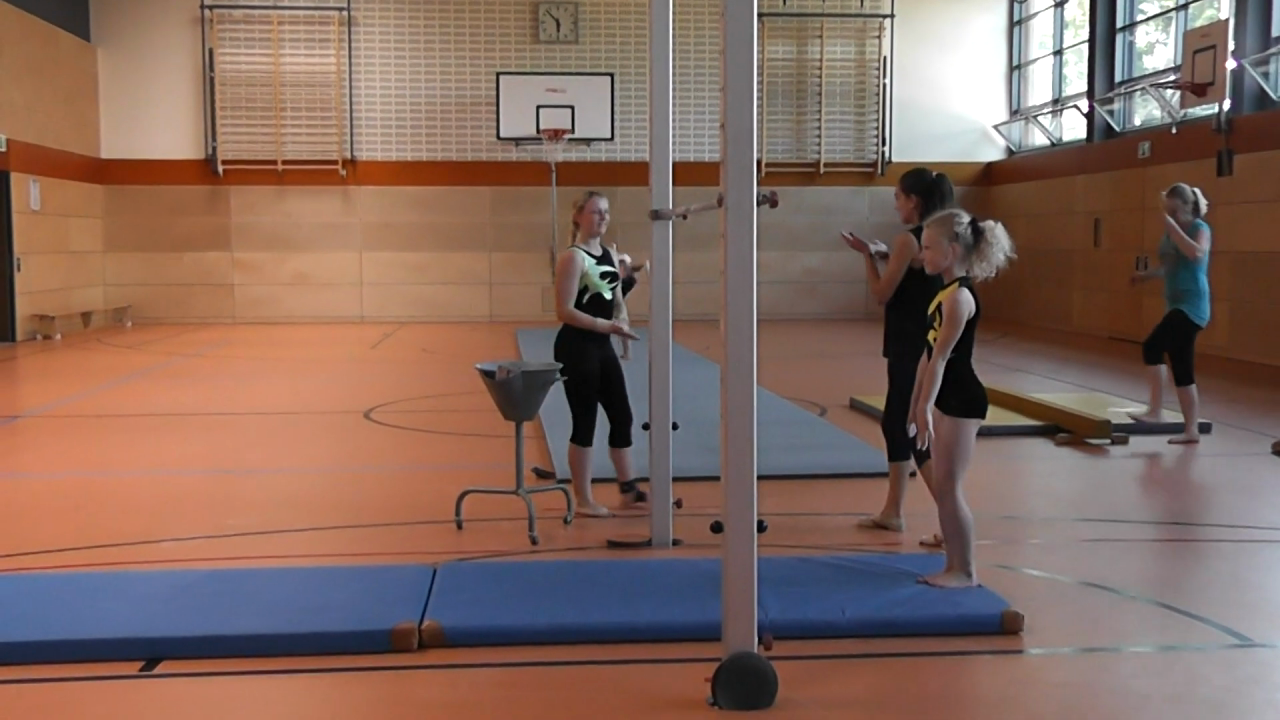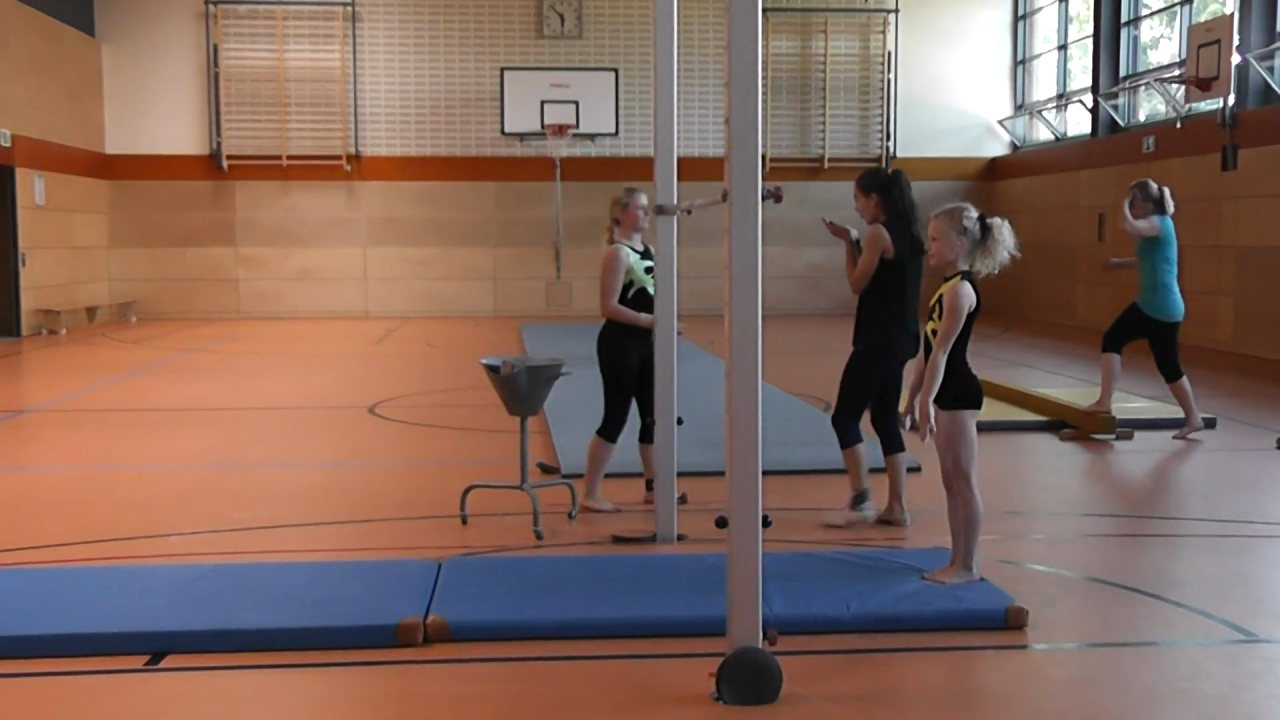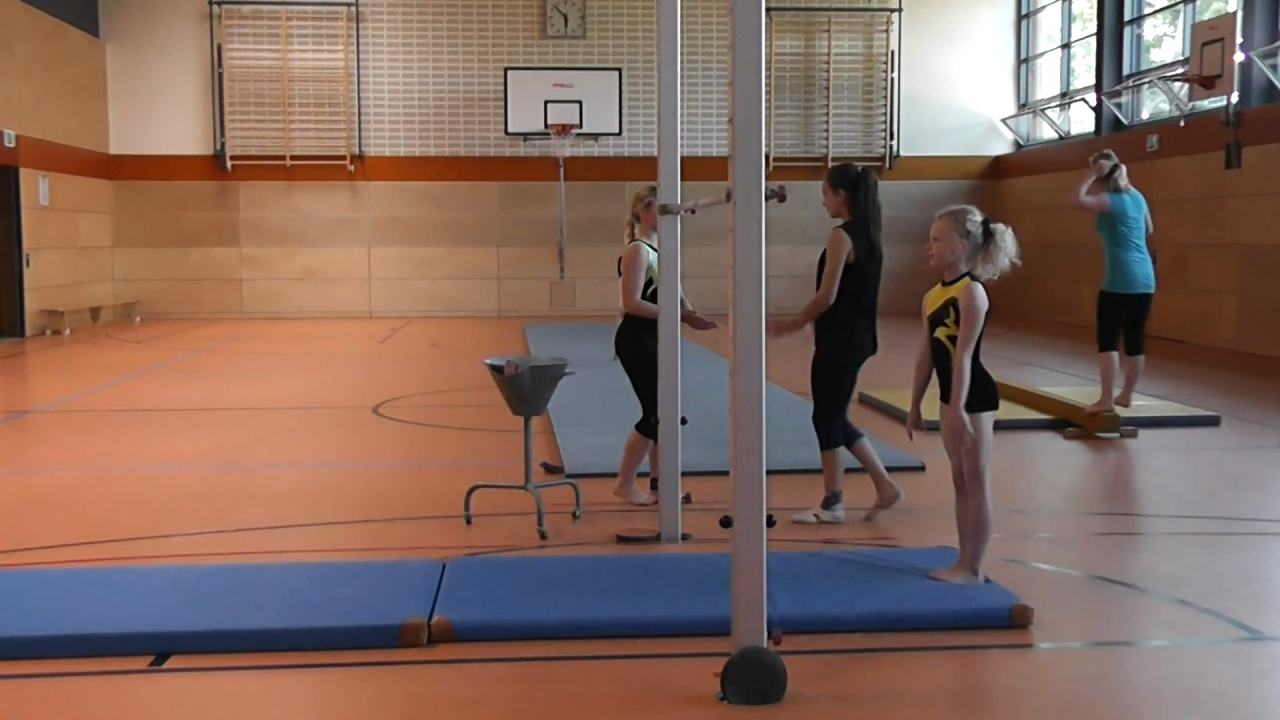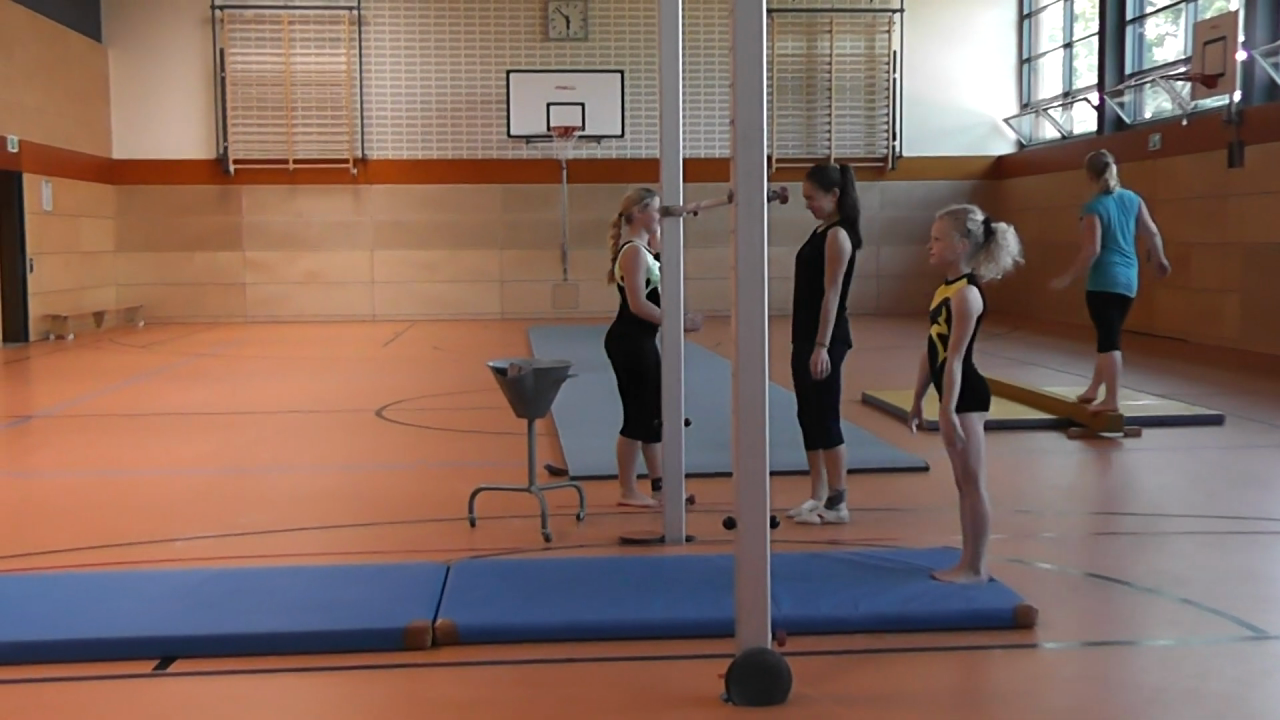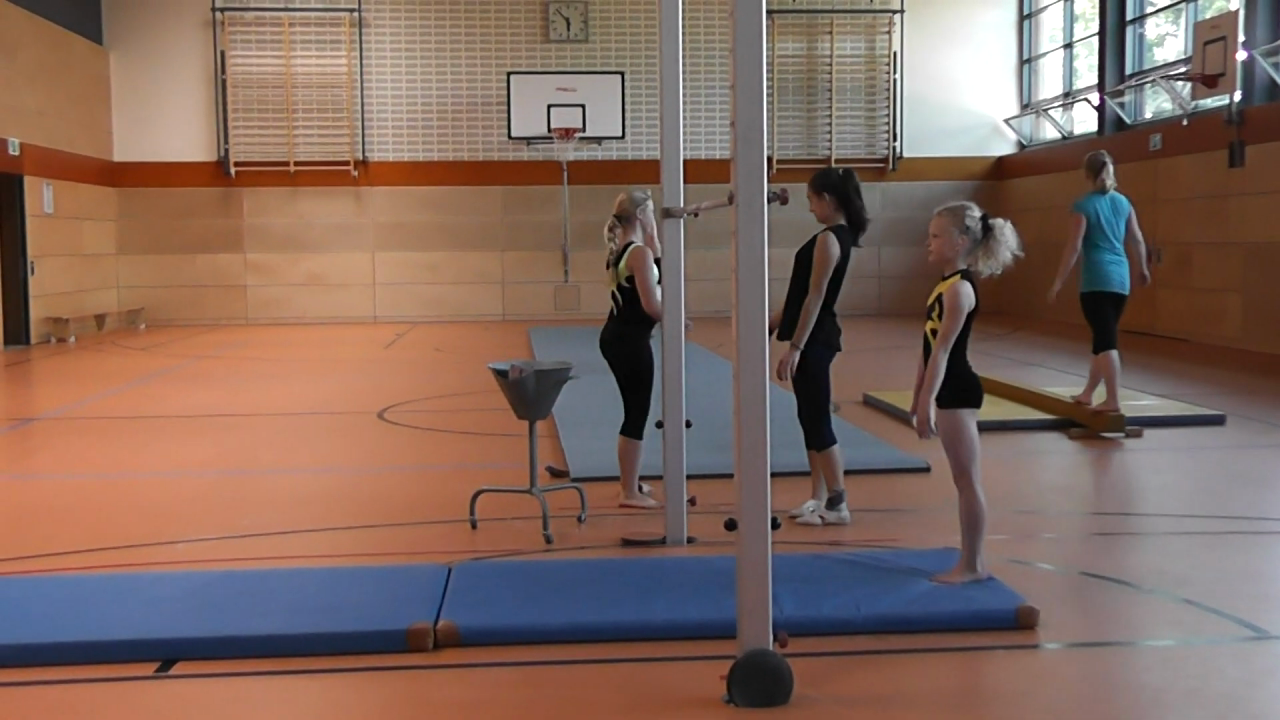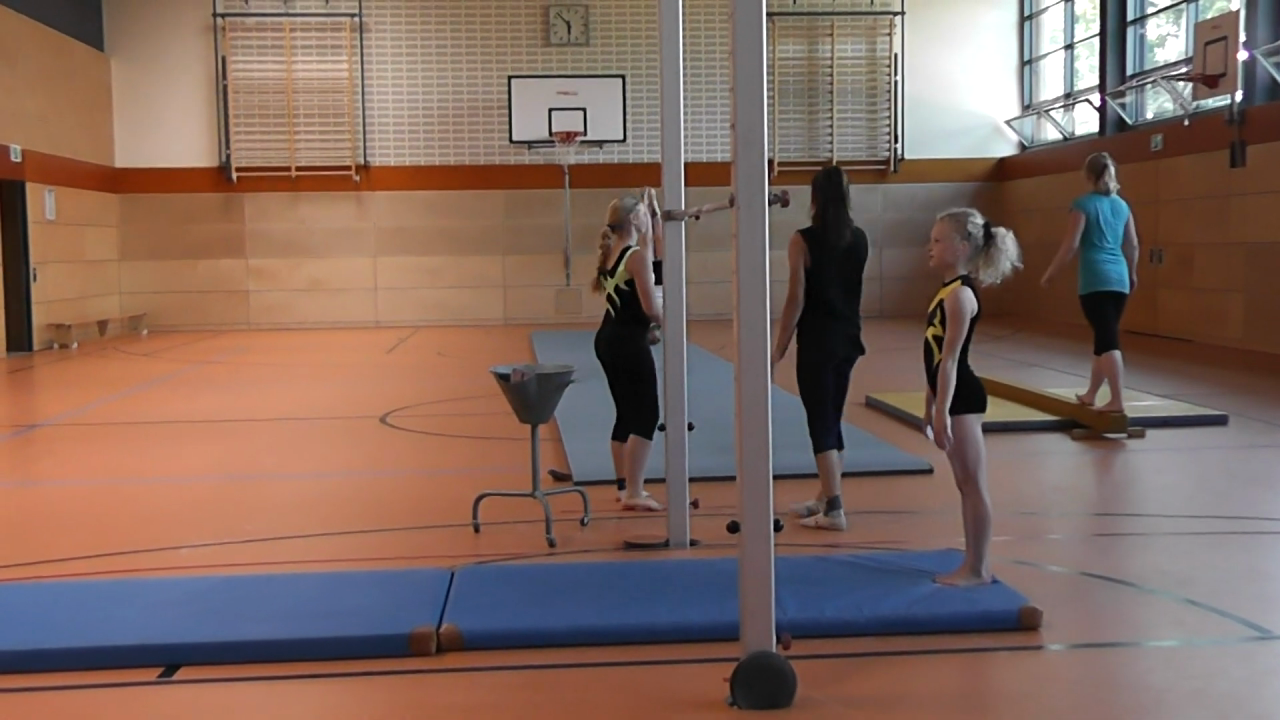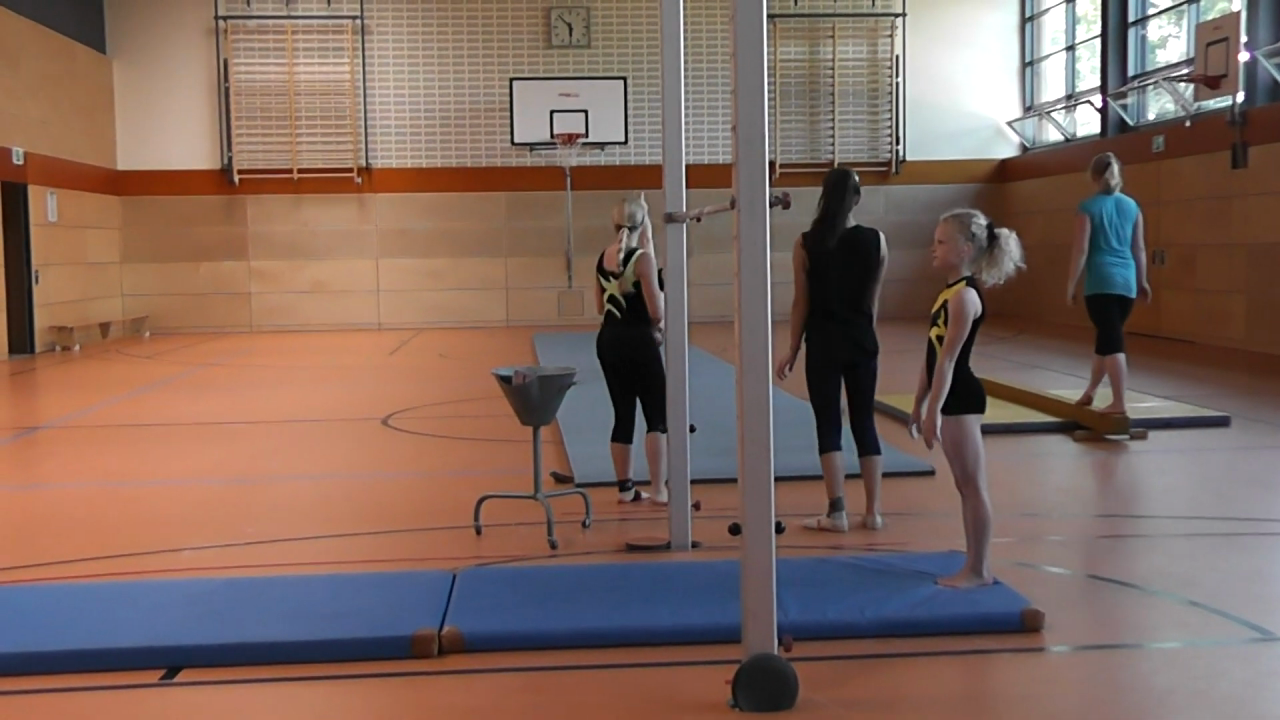
dt=0.4s
person 1, frame 1
left shoulder: (959, 297)
right shoulder: (944, 294)
left elbow: (941, 357)
right elbow: (927, 356)
left wrist: (925, 408)
right wrist: (915, 404)
left hip: (962, 400)
right hip: (946, 399)
left knee: (947, 488)
right knee: (941, 487)
left ankle: (966, 571)
right ankle: (953, 566)
person 1, frame 2
left shoulder: (960, 290)
right shoulder: (948, 288)
left elbow: (942, 351)
right elbow: (928, 349)
left wrist: (926, 400)
right wrist: (912, 397)
left hip: (958, 393)
right hip: (945, 393)
left knee: (963, 482)
right knee: (950, 481)
left ankle: (967, 566)
right ankle: (957, 562)
person 1, frame 3
left shoulder: (972, 293)
right shoulder: (931, 296)
left elbow: (964, 355)
right elbow: (926, 354)
left wrist: (961, 409)
right wrist: (915, 404)
left hip: (975, 396)
right hip: (951, 396)
left knee: (976, 484)
right knee: (960, 482)
left ankle: (973, 569)
right ankle: (964, 561)
person 1, frame 4
left shoulder: (966, 295)
right shoulder: (943, 291)
left elbow: (954, 358)
right elbow: (931, 352)
left wrist: (948, 412)
right wrist: (917, 400)
left hip: (965, 396)
right hip: (951, 395)
left knee: (972, 483)
right knee: (963, 483)
left ankle: (976, 568)
right ankle: (967, 563)
person 1, frame 5
left shoulder: (959, 289)
right shoulder: (945, 287)
left elbow: (942, 351)
right elbow: (929, 349)
left wrist: (927, 403)
right wrist: (917, 397)
left hip: (956, 393)
right hip: (946, 392)
left knee: (967, 481)
right knee: (962, 480)
left ankle: (972, 565)
right ankle: (968, 562)
person 1, frame 6
left shoulder: (960, 295)
right shoulder: (947, 292)
left elbow: (950, 358)
left wrist: (942, 412)
right wrist: (931, 407)
left hip: (961, 399)
right hip: (951, 398)
left knee: (974, 486)
right knee: (964, 485)
left ankle: (978, 569)
right ankle: (972, 564)
person 1, frame 7
left shoulder: (965, 296)
right shoulder: (950, 292)
left elbow: (948, 358)
right elbow: (931, 356)
left wrist: (935, 411)
right wrist: (919, 404)
left hip: (960, 400)
right hip: (949, 399)
left knee: (973, 487)
right knee: (965, 487)
left ankle: (979, 571)
right ankle: (972, 566)
person 2, frame 1
left shoulder: (909, 240)
left elbow: (882, 295)
left wrist: (866, 255)
right wrist: (879, 255)
left hip: (909, 351)
right hip: (924, 349)
left knee: (910, 436)
right knee: (896, 427)
right ankle: (892, 511)
person 2, frame 2
left shoulder: (879, 233)
right shoulder: (908, 233)
left elbow: (857, 285)
left wrist: (849, 242)
right wrist: (855, 241)
left hip: (878, 341)
right hip: (899, 340)
left knee: (845, 417)
right knee: (886, 420)
left ankle: (860, 501)
right ankle: (896, 506)
person 2, frame 3
left shoulder: (841, 237)
right shoulder: (866, 235)
left elbow: (827, 297)
left wrist: (794, 322)
right wrist: (805, 320)
left hip: (839, 340)
right hip: (856, 338)
left knee: (825, 419)
right knee: (836, 418)
left ankle: (833, 504)
right ankle: (885, 487)
person 2, frame 4
left shoulder: (838, 235)
right shoulder: (820, 232)
left elbow: (832, 294)
left wrist: (822, 346)
left hip: (825, 339)
right hip: (807, 336)
left knee: (826, 420)
right knee: (808, 418)
left ankle: (836, 504)
right ankle: (818, 497)
person 2, frame 5
left shoulder: (827, 239)
right shoulder: (837, 235)
left elbow: (814, 298)
left wrist: (794, 348)
right wrist: (773, 327)
left hip: (813, 340)
right hip: (816, 337)
left knee: (818, 421)
right knee: (813, 419)
left ankle: (838, 505)
right ankle: (820, 498)
person 2, frame 6
left shoulder: (804, 241)
right shoulder: (860, 239)
left elbow: (796, 300)
right elbow: (853, 291)
left wrist: (780, 348)
left hip: (818, 341)
right hip: (849, 338)
left knee: (820, 423)
right knee: (832, 420)
left ankle: (833, 511)
right ankle: (826, 499)
person 2, frame 7
left shoulder: (807, 244)
right shoulder: (876, 241)
left elbow: (802, 303)
right elbow: (874, 300)
left wrist: (793, 350)
left hip: (824, 345)
right hip: (862, 343)
left knee: (829, 426)
right knee: (864, 424)
left ankle: (837, 513)
right ankle: (872, 511)
person 3, frame 1
left shoulder: (609, 256)
right shoulder: (572, 257)
left elbow: (616, 302)
right elbow: (564, 311)
left wrist: (621, 322)
right wrist: (608, 326)
left hip: (603, 347)
right hip: (577, 347)
left knee: (623, 417)
right knee: (585, 422)
left ankle: (629, 490)
right ankle: (583, 500)
person 3, frame 2
left shoulder: (647, 250)
right shoulder: (617, 254)
right elbow: (609, 307)
right wrist: (651, 321)
left hip: (645, 344)
right hip: (619, 344)
left knee: (652, 416)
right knee: (615, 418)
left ankle: (653, 488)
right ankle: (591, 493)
person 3, frame 3
left shoulder: (660, 249)
right shoulder: (637, 251)
right elbow: (632, 303)
right wrist: (676, 314)
left hip: (655, 340)
right hip: (636, 341)
left knee: (662, 413)
right knee: (653, 414)
left ankle: (658, 485)
right ankle: (625, 484)
person 3, frame 4
left shoulder: (643, 248)
right shoulder: (634, 251)
right elbow: (638, 305)
right wrist: (678, 322)
left hip: (641, 341)
right hip: (631, 341)
left knee: (654, 414)
right knee: (638, 415)
left ankle: (659, 486)
right ankle: (629, 491)
person 3, frame 5
left shoulder: (618, 250)
right shoulder: (639, 252)
right elbow: (651, 305)
left hip: (614, 335)
right hip: (631, 339)
left knee: (633, 411)
right knee: (637, 414)
left ankle: (630, 483)
right ankle: (629, 492)
person 3, frame 6
left shoulder: (609, 254)
right shoulder: (638, 256)
right elbow: (651, 307)
right wrist: (665, 321)
left hip: (607, 338)
right hip: (629, 341)
left knee: (625, 413)
right knee: (647, 415)
left ankle: (625, 486)
right ankle: (633, 491)
person 3, frame 7
left shoulder: (603, 258)
right shoulder: (643, 258)
right elbow: (655, 310)
right wrist: (660, 326)
left hip: (608, 340)
right hip: (638, 342)
left knee: (623, 415)
right knee: (657, 416)
left ankle: (625, 488)
right ankle: (658, 489)
person 4, frame 1
left shoulder: (1199, 229)
right shoulder: (1169, 232)
left elbow: (1195, 254)
left wrist: (1172, 226)
right wrist: (1147, 275)
left hip: (1191, 307)
right hip: (1175, 306)
left knee: (1152, 347)
right knee: (1181, 368)
left ankle: (1155, 410)
right ankle: (1192, 429)
person 4, frame 2
left shoulder: (1158, 223)
right shoulder: (1157, 223)
left elbow: (1127, 225)
left wrist: (1128, 202)
right wrist: (1120, 263)
left hip: (1155, 304)
right hip: (1169, 305)
left knee: (1112, 340)
right knee: (1169, 364)
left ankle: (1105, 401)
right ankle: (1193, 418)
person 4, frame 3
left shoulder: (1109, 200)
right shoulder: (1136, 196)
left elbow: (1078, 199)
right elbow: (1149, 230)
left wrist: (1092, 175)
left hip: (1120, 279)
right hip: (1145, 278)
left knee: (1108, 339)
right knee: (1135, 340)
left ankle: (1106, 400)
right ankle: (1125, 395)
person 4, frame 4
left shoulder: (1094, 207)
right shoulder: (1131, 198)
left elbow: (1092, 250)
right elbow: (1152, 232)
left wrist: (1067, 278)
right wrist: (1160, 260)
left hip: (1103, 281)
right hip: (1129, 280)
left knee: (1109, 339)
right knee: (1109, 337)
left ankle: (1111, 400)
right ankle: (1092, 391)
person 4, frame 5
left shoulder: (1083, 205)
right shoulder: (1122, 202)
left elbow: (1074, 248)
right elbow: (1138, 240)
left wrist: (1058, 283)
right wrist: (1142, 269)
left hip: (1096, 280)
right hip: (1120, 279)
left knee: (1105, 339)
right knee: (1104, 337)
left ankle: (1112, 400)
right ankle: (1088, 393)
person 4, frame 6
left shoulder: (1083, 204)
right shoulder: (1122, 205)
left elbow: (1071, 245)
right elbow: (1132, 245)
left wrist: (1049, 273)
right wrist: (1131, 274)
left hip: (1096, 280)
right hip: (1119, 279)
left knee: (1108, 339)
right knee: (1105, 337)
left ankle: (1117, 401)
right ankle: (1090, 394)
person 4, frame 7
left shoulder: (1088, 206)
right shoulder: (1131, 205)
left elbow: (1081, 249)
right elbow: (1138, 247)
left wrist: (1071, 286)
right wrist: (1142, 280)
left hip: (1101, 282)
right hip: (1127, 282)
left knee: (1111, 341)
right knee: (1107, 338)
left ankle: (1119, 403)
right ankle: (1090, 391)
